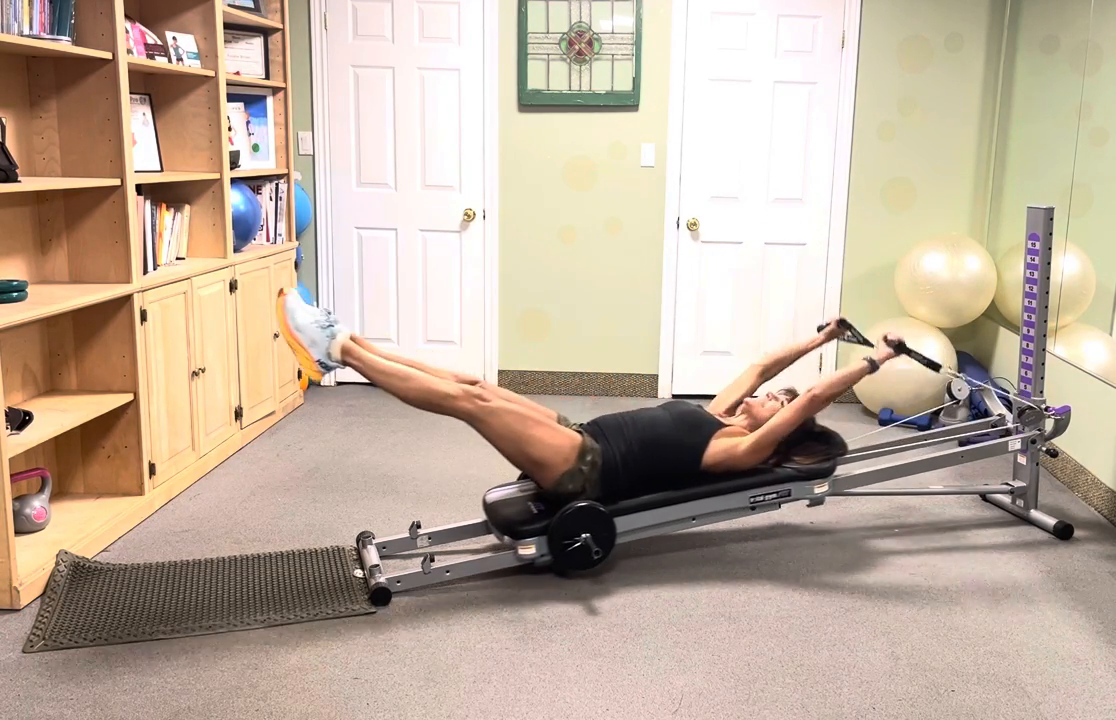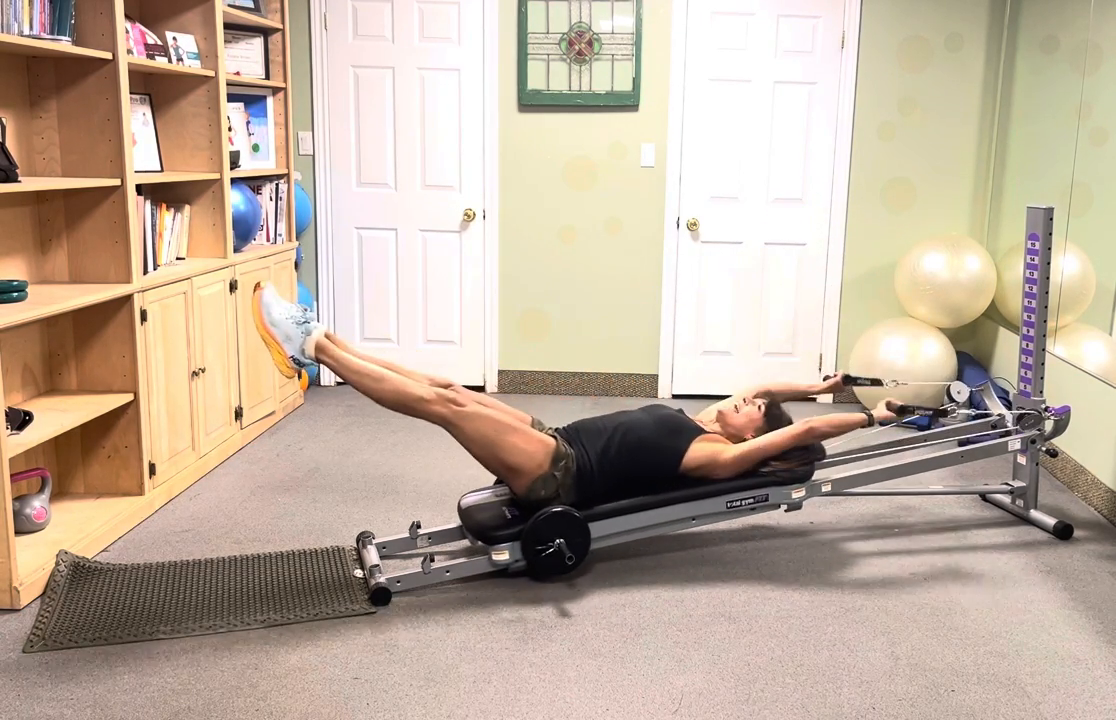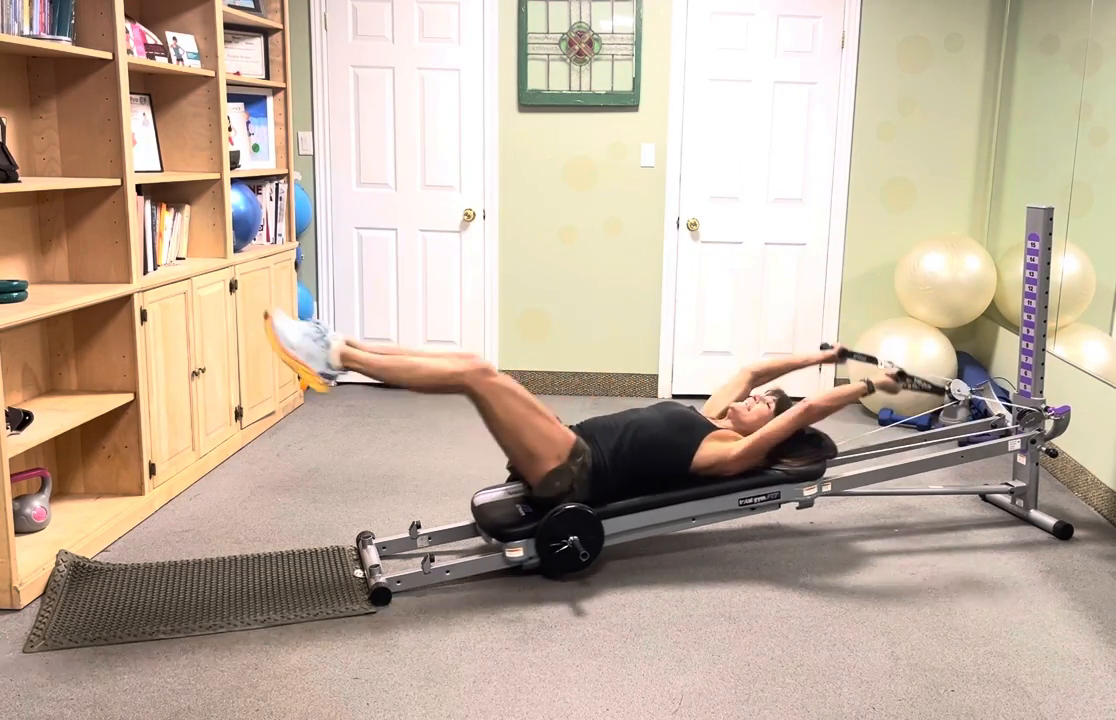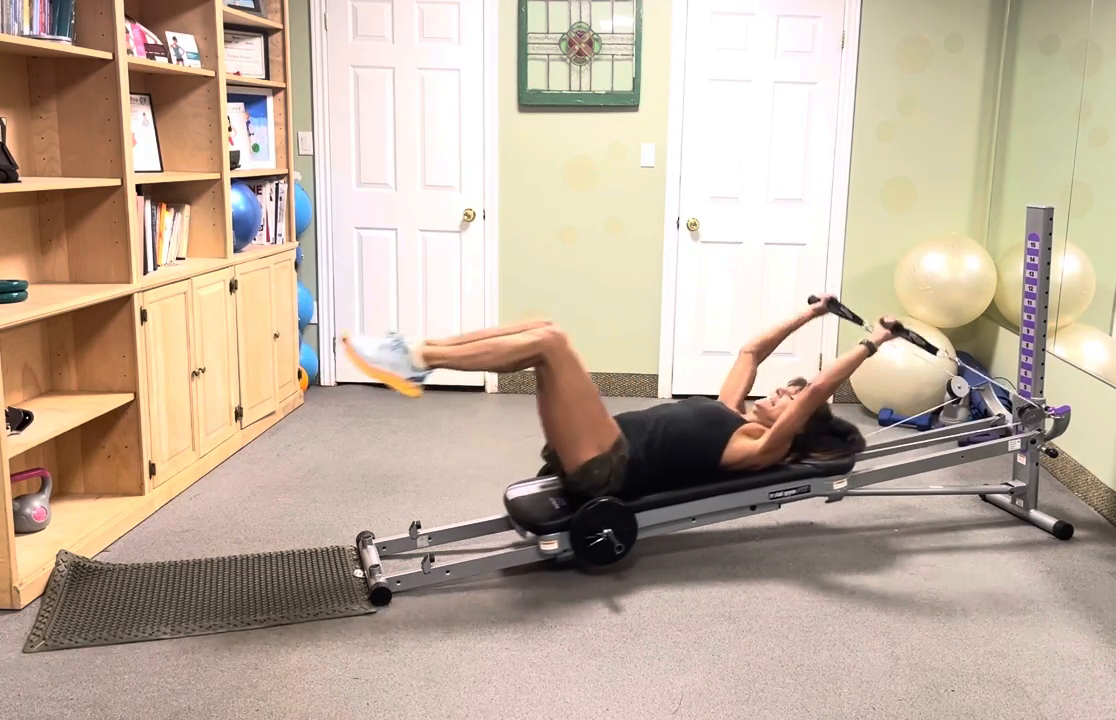
dt=0.2s
person 1, frame 1
left shoulder: (743, 451)
right shoulder: (719, 420)
left elbow: (811, 400)
right elbow: (760, 366)
left wrist: (874, 361)
right wrist: (823, 337)
left hip: (587, 471)
right hip: (584, 441)
left knee: (468, 398)
right knee: (470, 383)
left ankle: (340, 351)
right ankle: (346, 344)
person 1, frame 2
left shoulder: (721, 458)
right shoulder: (701, 429)
left elbow: (799, 430)
right elbow: (759, 385)
left wrist: (870, 415)
right wrist: (824, 384)
left hip: (561, 476)
right hip: (558, 442)
left knee: (444, 404)
right knee: (445, 387)
left ankle: (313, 348)
right ankle: (322, 342)
person 1, frame 3
left shoulder: (734, 454)
right shoulder: (712, 422)
left elbow: (800, 414)
right elbow: (753, 369)
left wrist: (866, 387)
right wrist: (821, 357)
left hip: (573, 473)
right hip: (571, 445)
left knee: (476, 372)
right knee: (471, 366)
left ankle: (338, 357)
right ankle: (340, 349)
person 1, frame 4
left shoulder: (763, 451)
right shoulder: (734, 414)
left elbow: (818, 389)
right elbow: (753, 348)
left wrist: (870, 345)
right wrist: (811, 313)
left hip: (607, 468)
right hip: (600, 453)
left knee: (552, 340)
right knee: (542, 334)
left ankle: (416, 358)
right ankle: (416, 355)
